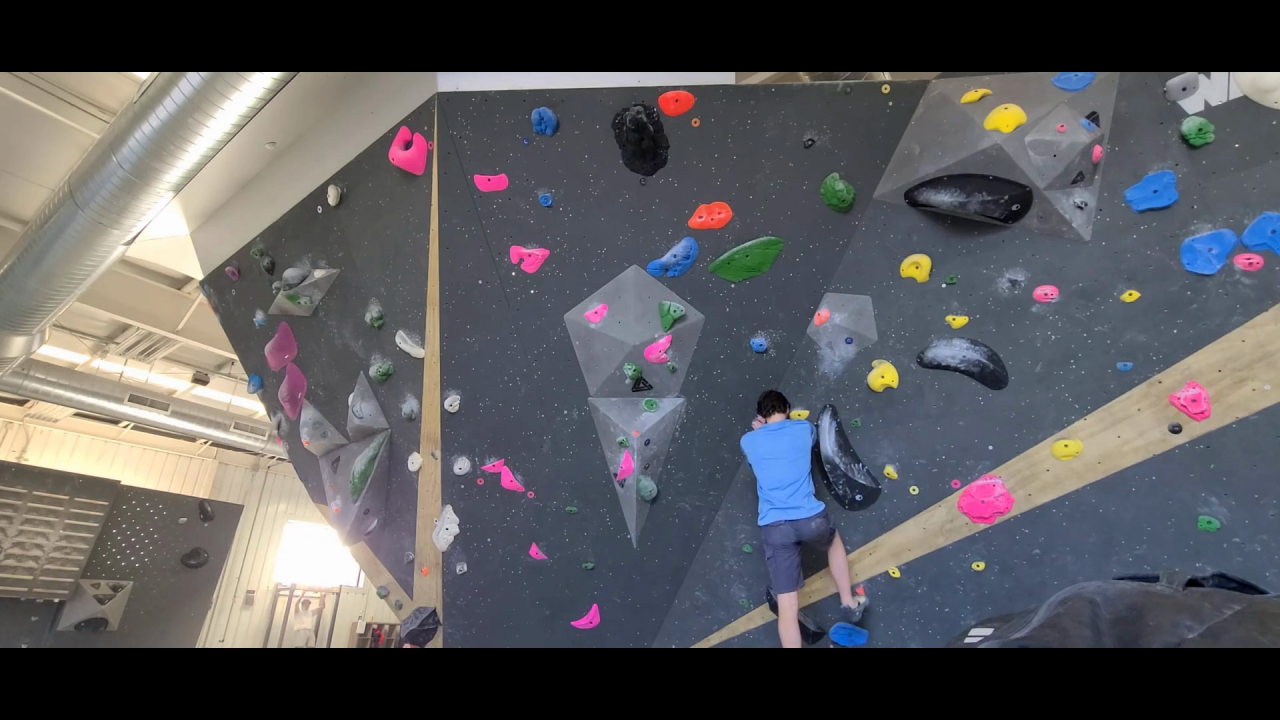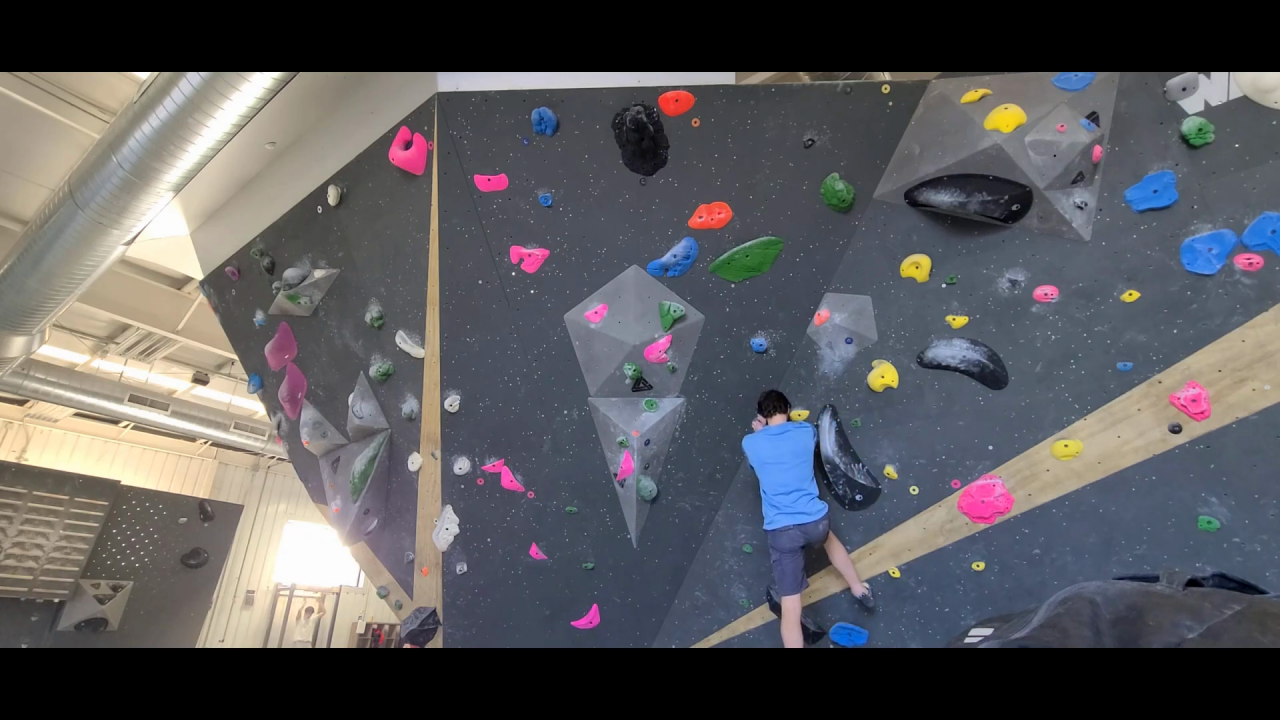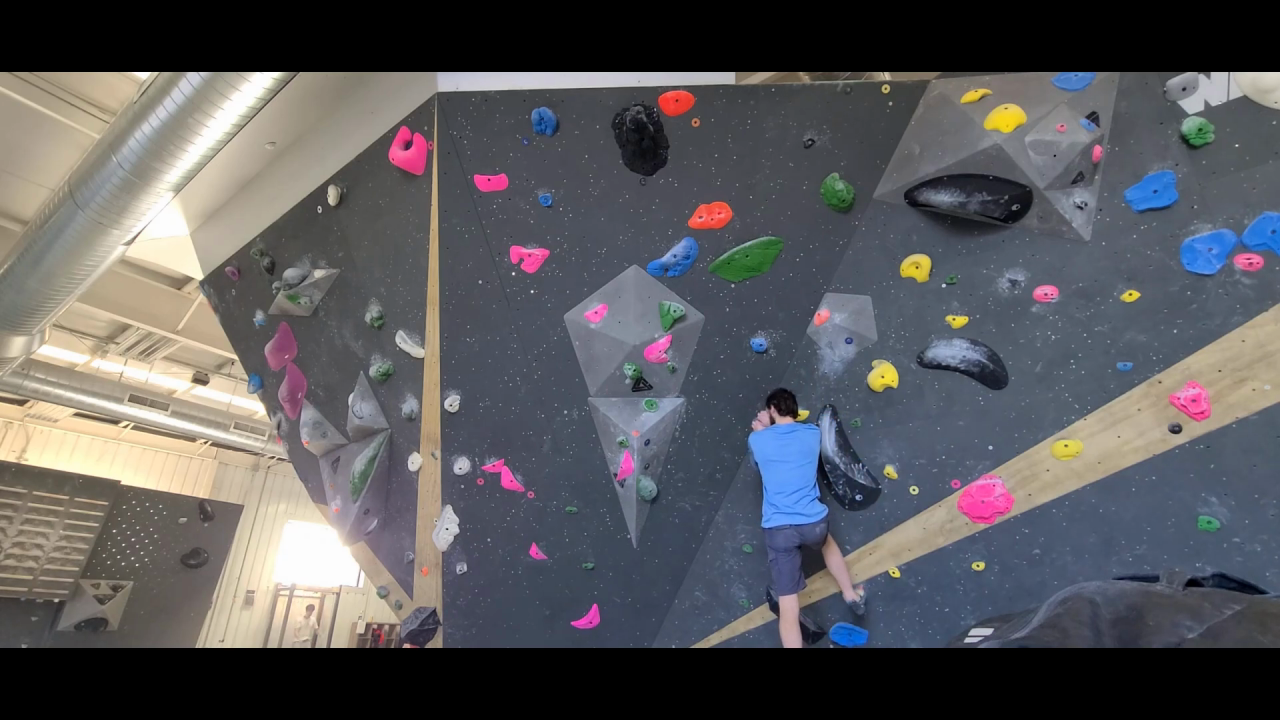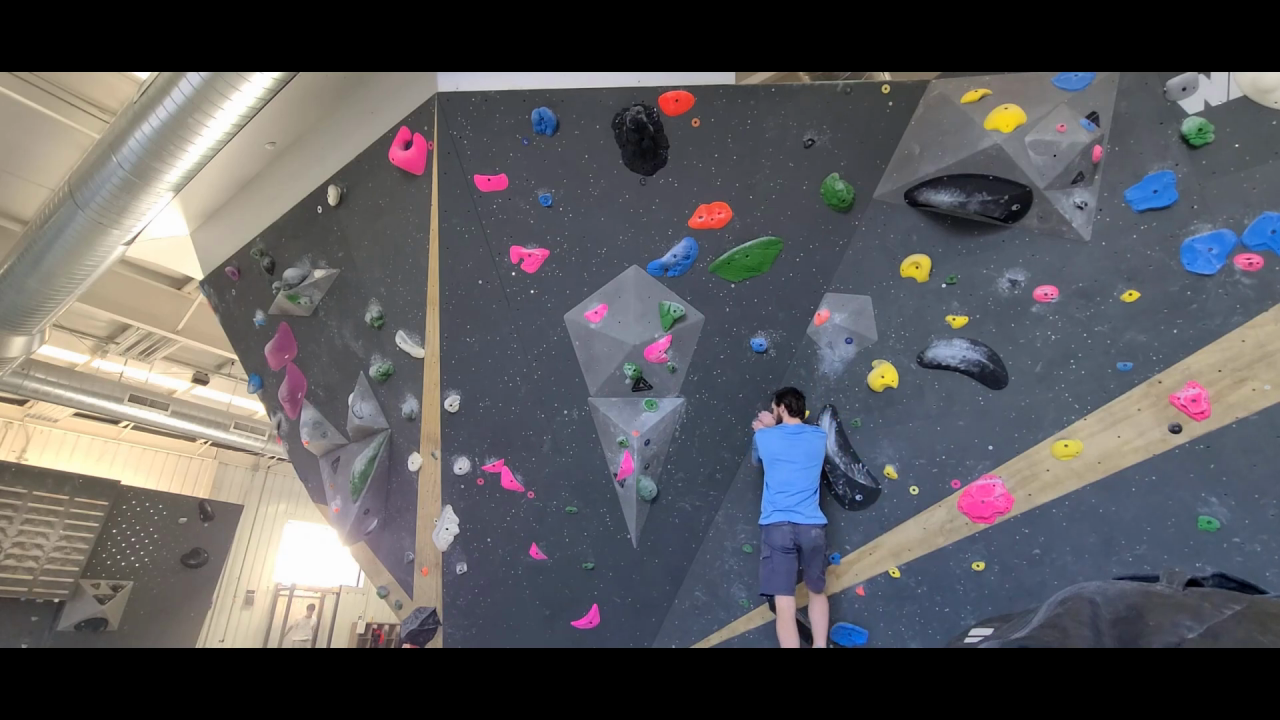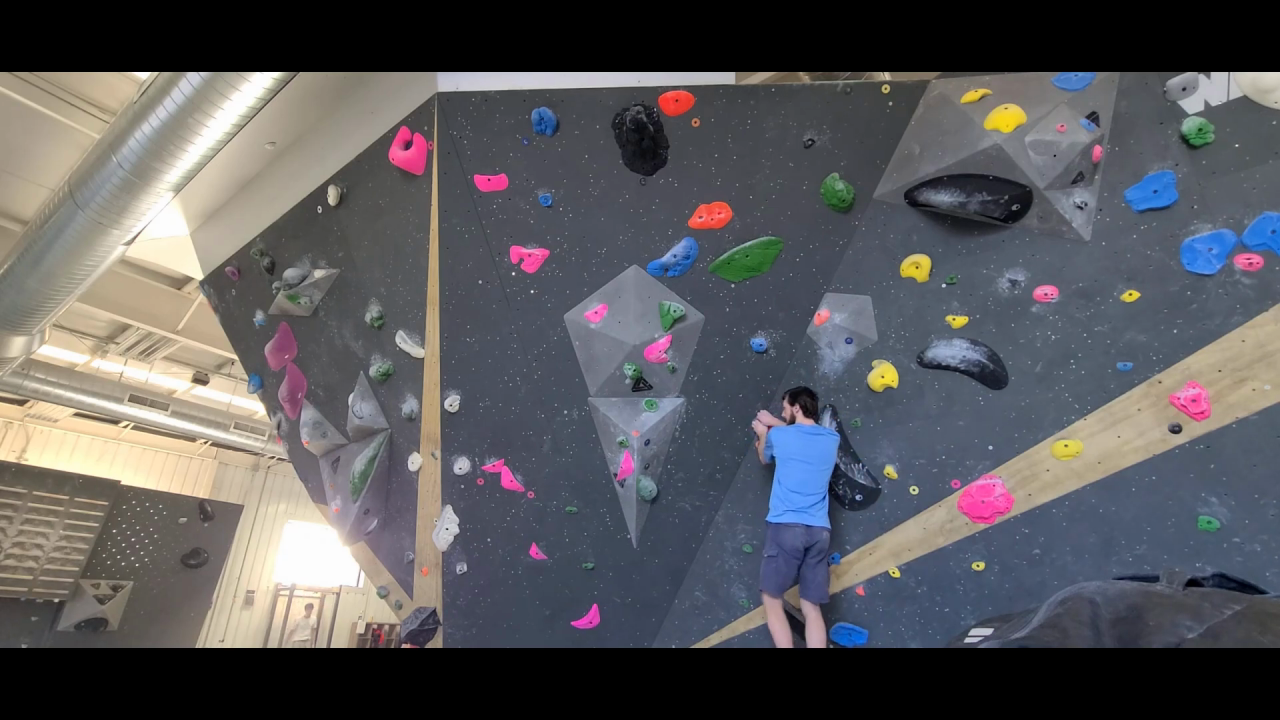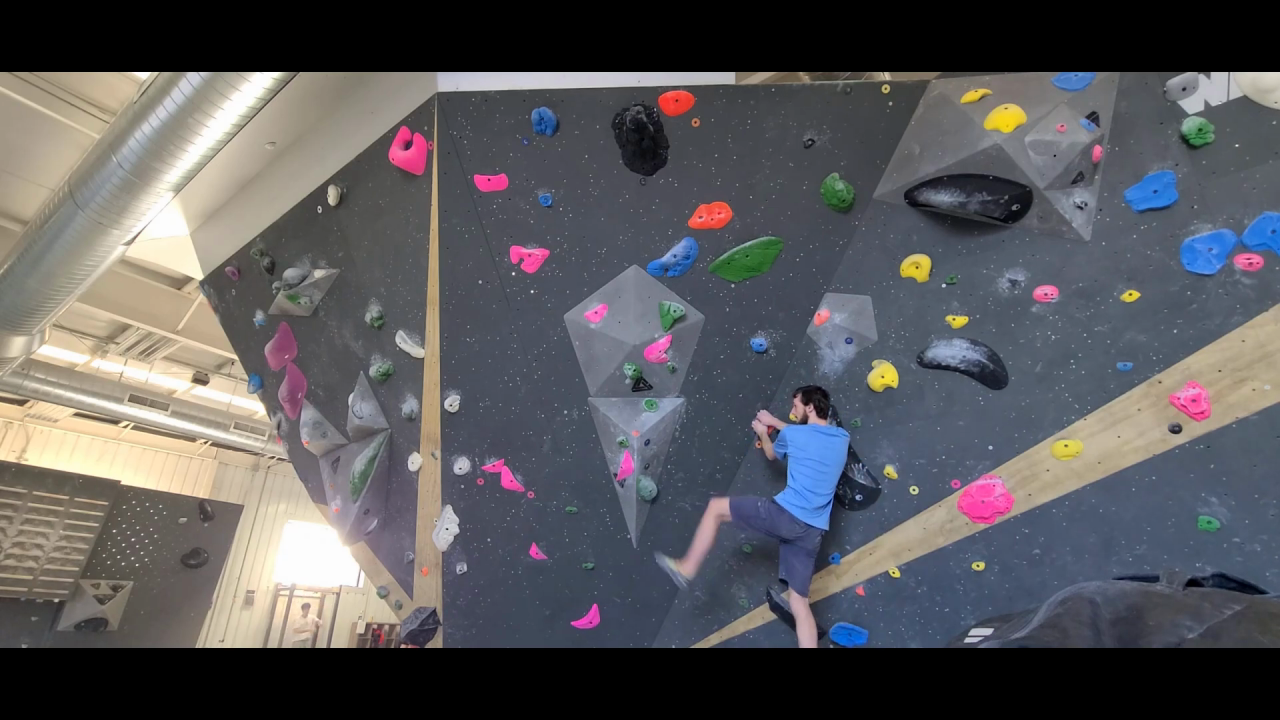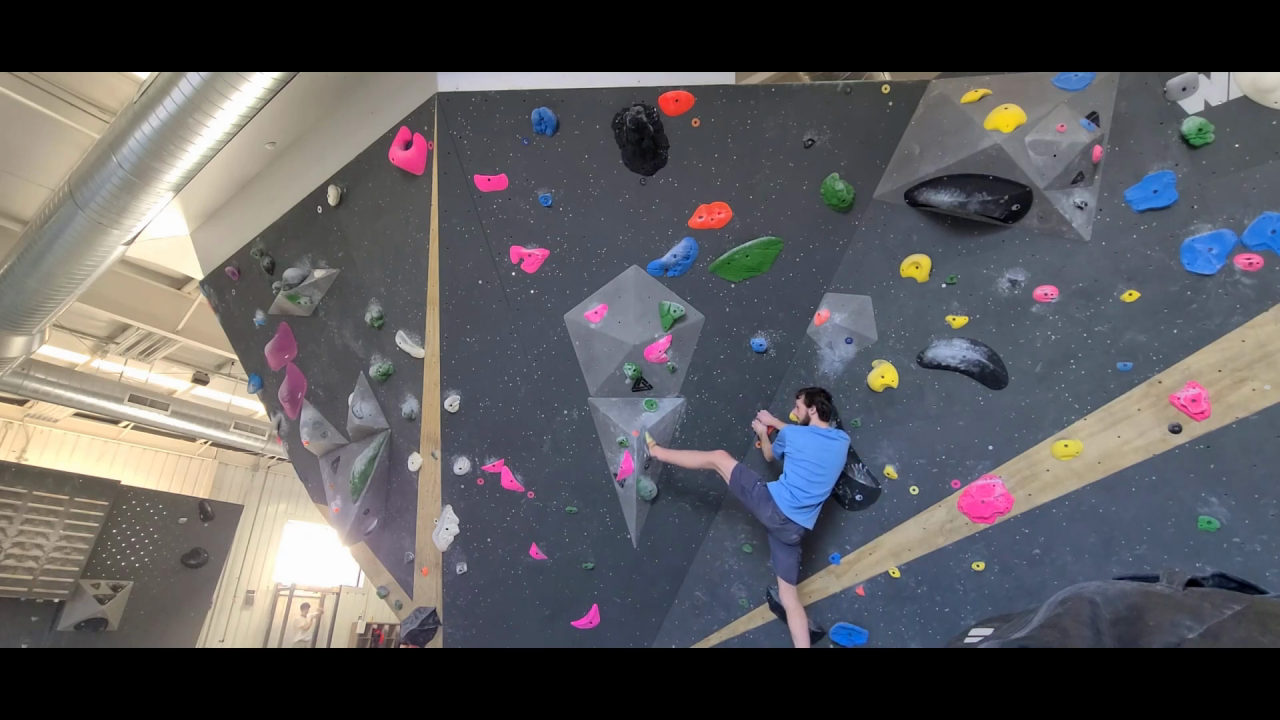
dt=0.3s
person 1, frame 1
left shoulder: (748, 441)
right shoulder: (804, 429)
left hip: (775, 526)
right hip: (811, 518)
left knee: (787, 604)
right knee: (833, 539)
right ankle: (848, 603)
person 1, frame 2
left shoulder: (750, 443)
right shoulder: (806, 431)
left hip: (781, 530)
right hip: (816, 520)
left knee: (790, 606)
right knee: (828, 538)
right ankle: (859, 590)
person 1, frame 3
left shoulder: (757, 439)
right shoulder: (812, 433)
left hip: (779, 529)
right hip: (814, 522)
left knee: (788, 606)
right knee: (827, 543)
right ankle: (852, 595)
person 1, frame 4
left shoulder: (764, 436)
right shoulder: (819, 437)
left hip: (777, 527)
right hip: (813, 527)
left knee: (784, 607)
right knee: (817, 593)
right ankle: (819, 650)
person 1, frame 5
left shoulder: (777, 436)
right shoulder: (832, 439)
left elbow: (764, 458)
left wrist: (762, 434)
right wrist: (775, 424)
left hip: (786, 528)
right hip: (819, 531)
left knee: (772, 604)
right knee: (812, 609)
person 1, frame 6
left shoulder: (793, 435)
right shoulder: (842, 438)
left elbow: (771, 454)
left wrist: (762, 434)
right wrist: (776, 424)
left hip: (785, 515)
right hip: (812, 531)
left knee: (716, 507)
right knee: (799, 604)
left ankle: (687, 569)
person 1, frame 7
left shoulder: (791, 435)
right shoulder: (843, 441)
left elbow: (769, 455)
left wrist: (762, 433)
right wrist: (774, 423)
left hip: (773, 505)
right hip: (794, 527)
left knee: (718, 457)
right knee: (789, 597)
left ankle: (657, 452)
